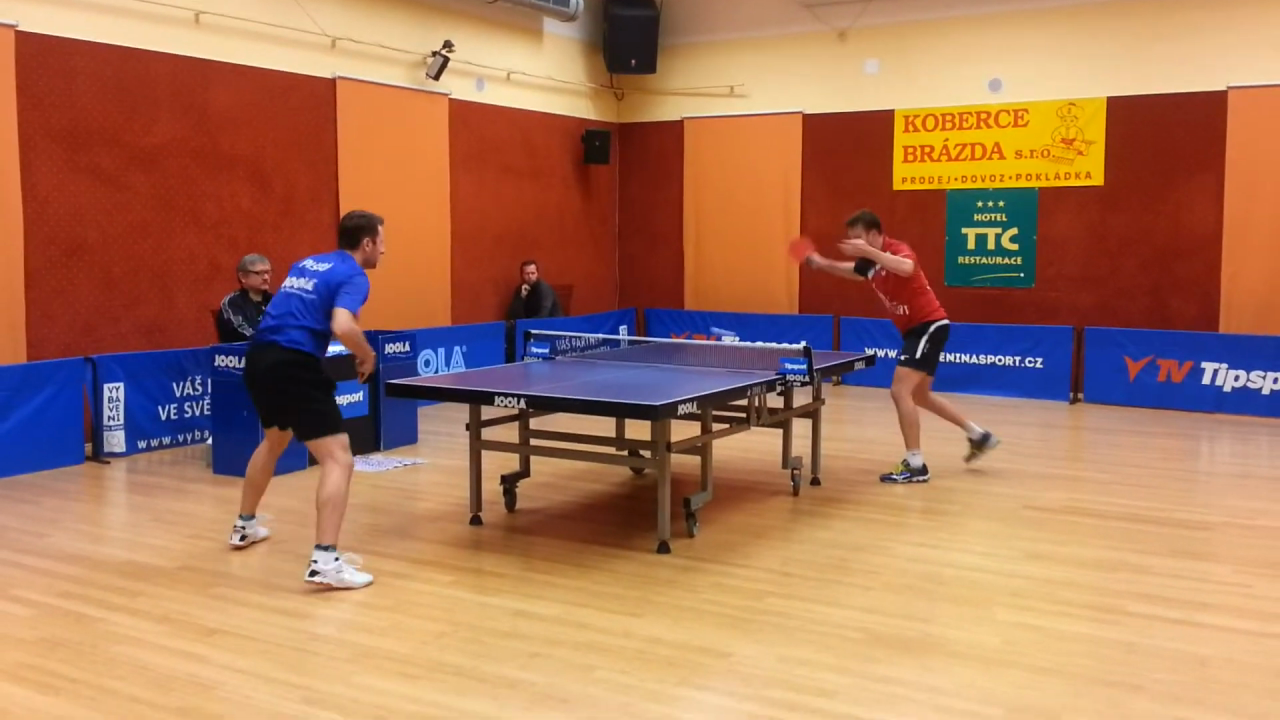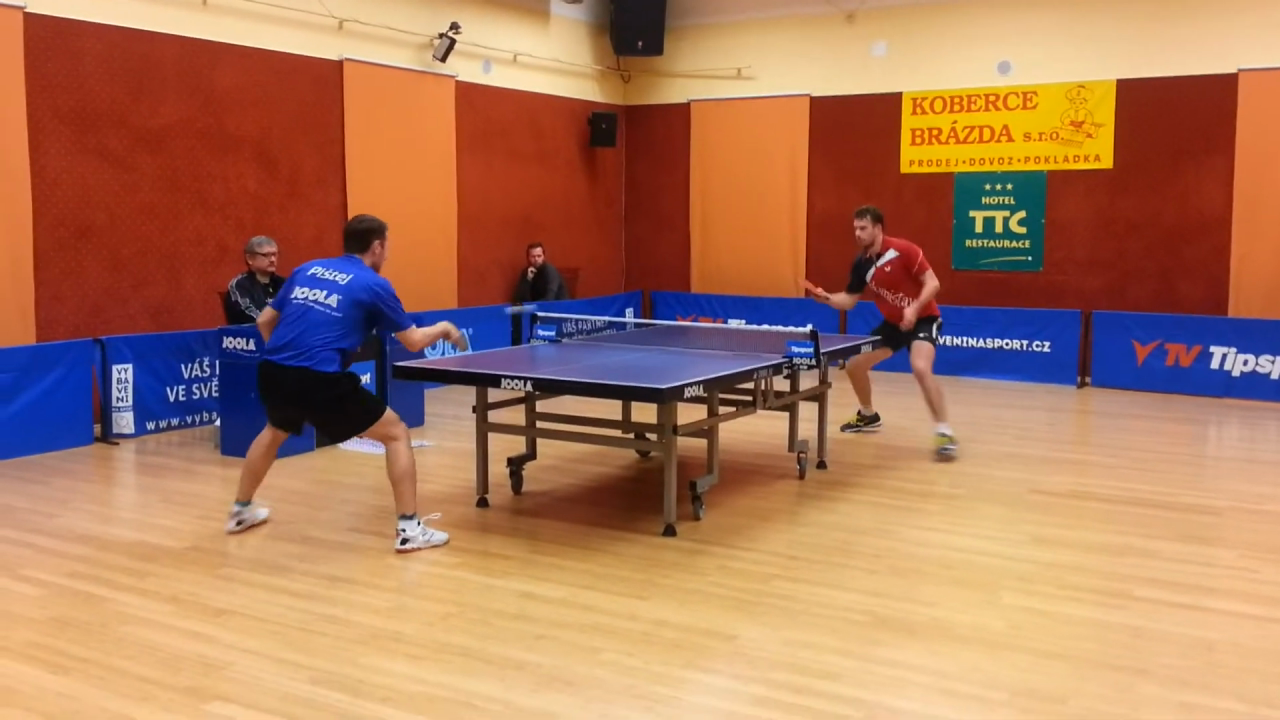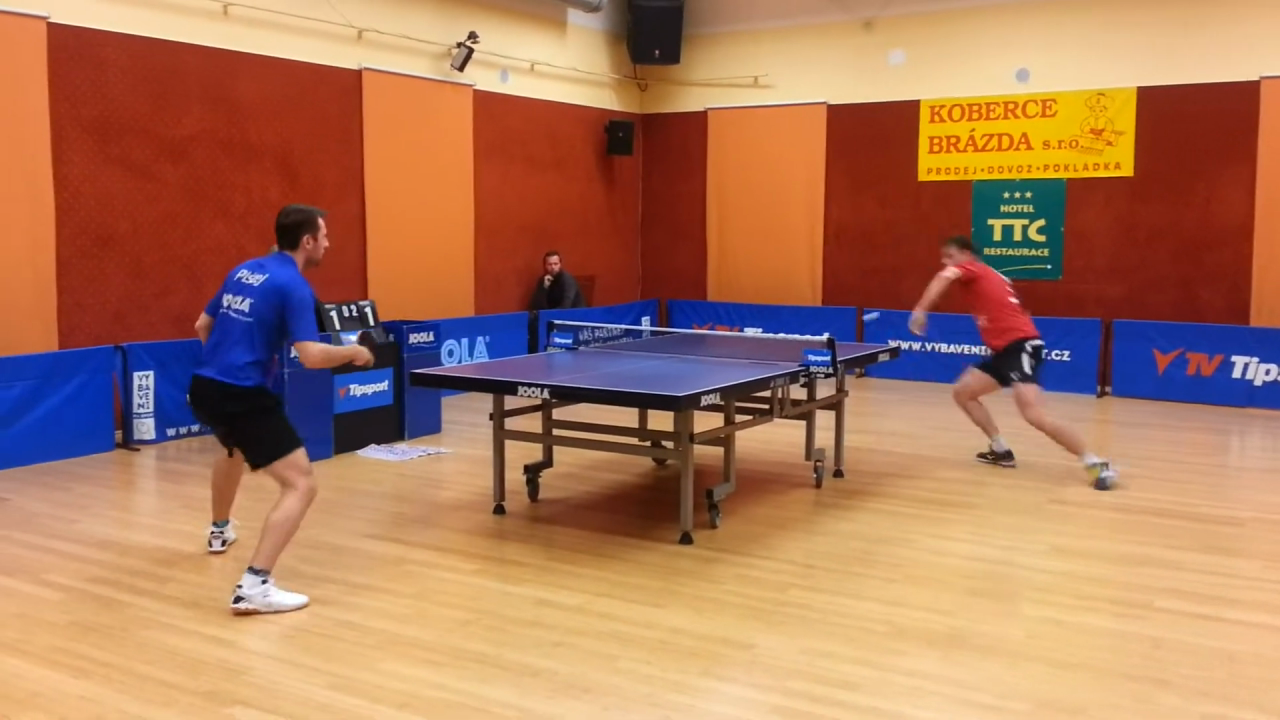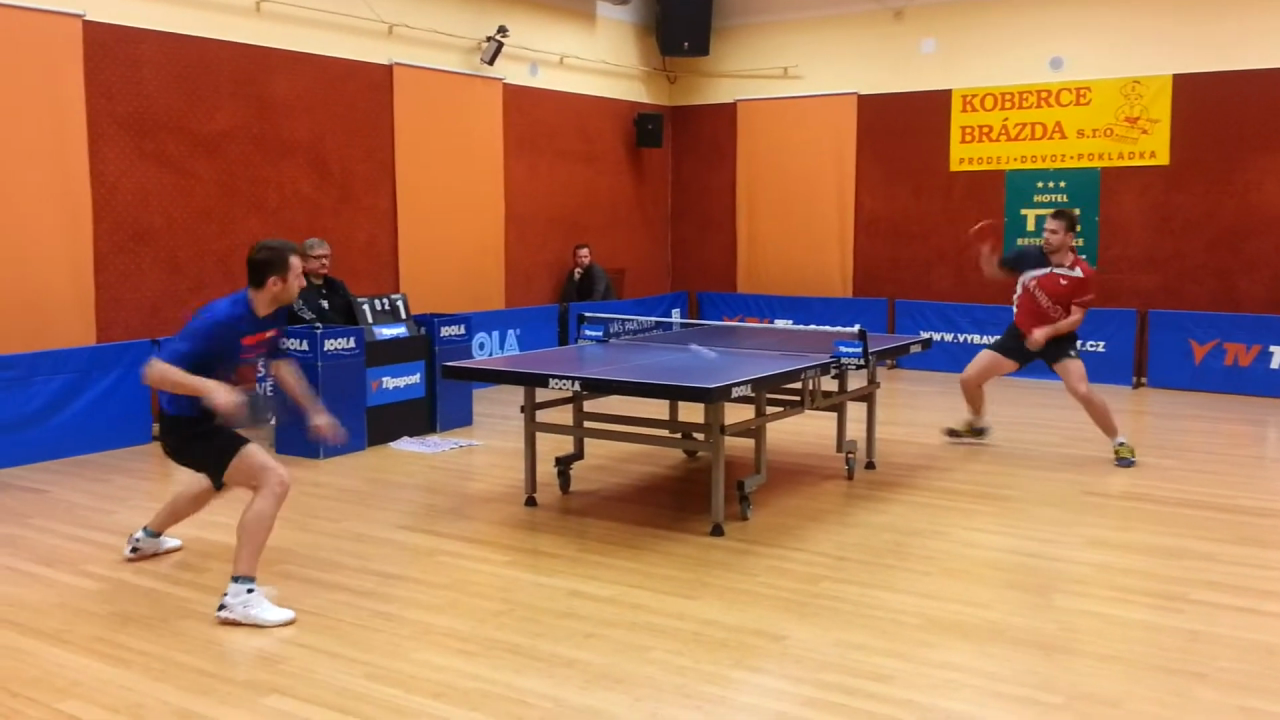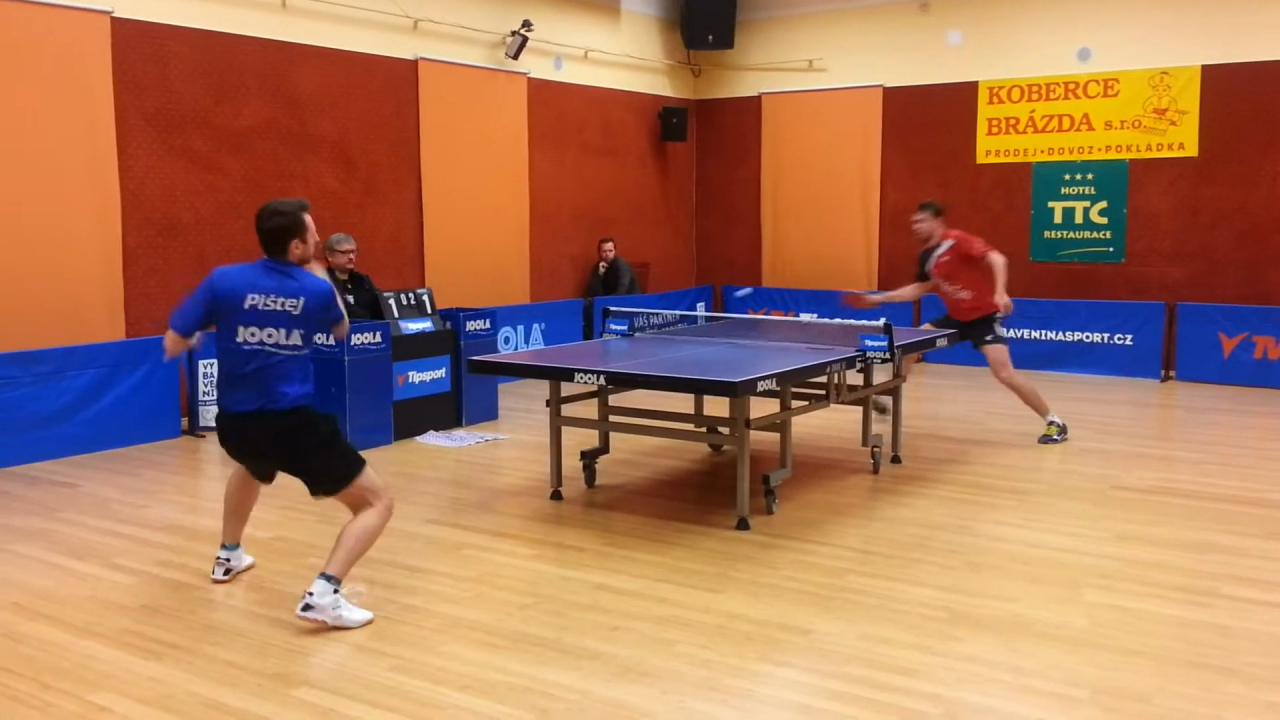
dt=0.5s
person 1, frame 1
left shoulder: (308, 263)
right shoulder: (354, 276)
right elbow: (342, 326)
right wrist: (366, 354)
left hip: (259, 356)
right hip: (293, 365)
left knee: (275, 440)
right knee: (338, 460)
left ankle: (245, 526)
right ankle: (325, 560)
person 1, frame 2
left shoulder: (306, 270)
right shoulder: (373, 285)
left elbow: (265, 320)
right elbow: (413, 341)
right wrist: (444, 329)
left hip: (274, 374)
right hip: (323, 382)
left knee: (274, 433)
right knee: (397, 436)
left ankle: (241, 508)
right ankle: (410, 528)
person 1, frame 3
left shoulder: (242, 271)
right shoulder: (293, 286)
left elbow: (203, 326)
right elbow: (310, 356)
right wrist: (353, 352)
left hip: (204, 387)
right hip: (242, 395)
left knee: (234, 451)
right knee: (301, 486)
left ankle: (220, 531)
right ankle: (254, 586)
person 1, frame 4
left shoulder: (275, 313)
right shoulder: (216, 320)
left elbow: (281, 365)
right elbow: (159, 373)
left wrist: (313, 410)
right wrist: (212, 388)
left hip: (219, 420)
right hip: (186, 425)
left knee: (218, 483)
right knee: (274, 482)
left ankle: (146, 538)
right ankle: (239, 595)
person 1, frame 5
left shoulder: (223, 281)
right shoulder: (317, 290)
left elbow: (172, 344)
right elbow: (341, 330)
left wrist: (207, 332)
left hip: (234, 427)
right hip: (295, 425)
left knee: (250, 465)
right knee: (377, 502)
left ankle: (228, 556)
right ankle: (323, 593)
person 2, frame 1
left shoulder: (898, 249)
right shoulder: (869, 260)
left elbow: (906, 269)
right elbow: (851, 270)
left wrist: (868, 251)
right wrist: (823, 263)
left hip: (929, 326)
right hip: (918, 329)
left knee: (900, 391)
right knee: (919, 395)
left ankle: (915, 465)
right ankle: (978, 435)
person 2, frame 2
left shoulder: (903, 250)
right shoulder: (860, 262)
left elbow: (933, 283)
right elbow: (847, 302)
left wrist: (915, 306)
right wrist: (824, 297)
left hip: (923, 319)
right hip: (890, 323)
left knee: (921, 369)
right knee: (855, 367)
left ankle: (944, 433)
right ankle: (868, 415)
person 2, frame 3
left shoulder: (969, 268)
right shoulder: (987, 276)
left elbow: (945, 277)
left wrist: (920, 310)
left hip: (1020, 346)
right hip: (1006, 350)
left knee: (1034, 415)
right knee: (962, 393)
left ankle: (1095, 464)
right ankle: (1000, 449)
person 2, frame 4
left shoulder: (1082, 274)
right shoulder: (1028, 255)
left elbow: (1077, 317)
right elbow: (995, 273)
left wrist: (1047, 331)
right wrist: (987, 258)
left hip: (1057, 338)
right hip: (1020, 335)
left knee: (1082, 391)
right knee: (969, 378)
left ankle: (1120, 444)
right ankle: (978, 424)
person 2, frame 5
left shoulder: (957, 241)
right shoulder: (927, 257)
left elbow: (997, 259)
right elbow: (916, 290)
left wrist: (1000, 292)
right wrist: (880, 298)
left hip: (984, 317)
right hip: (956, 318)
left knee: (1006, 375)
left ankle: (1054, 422)
